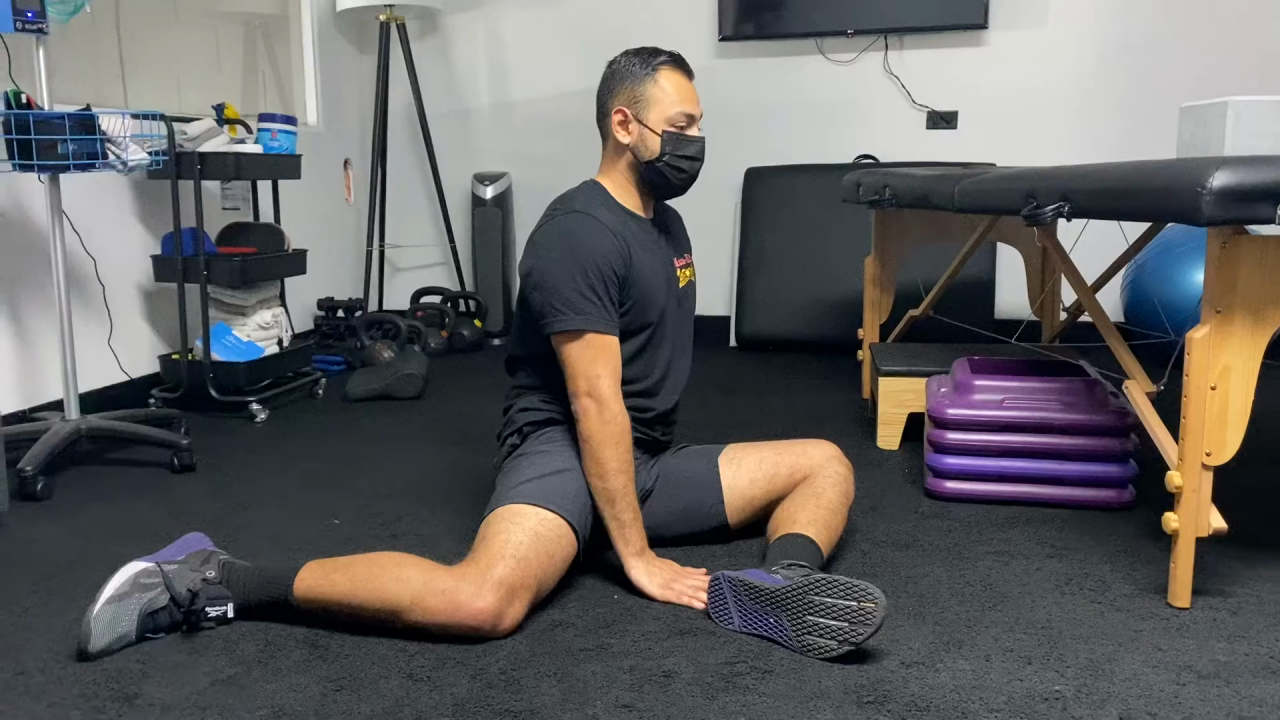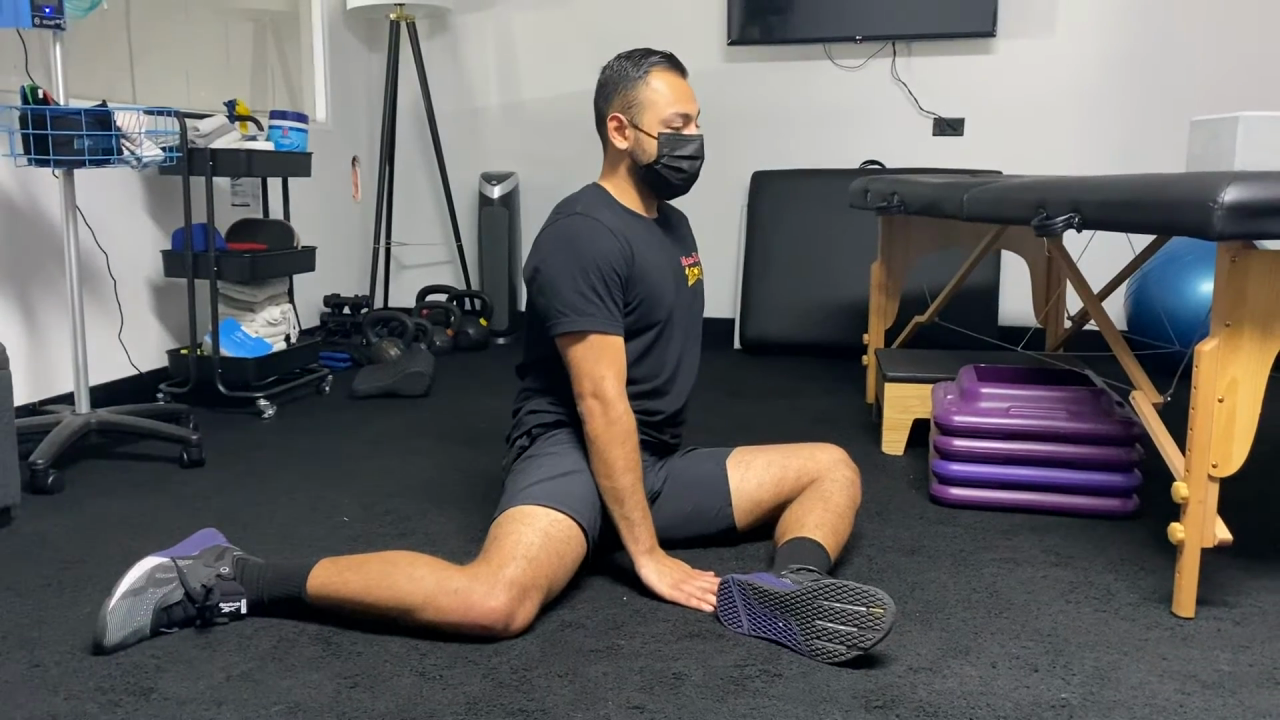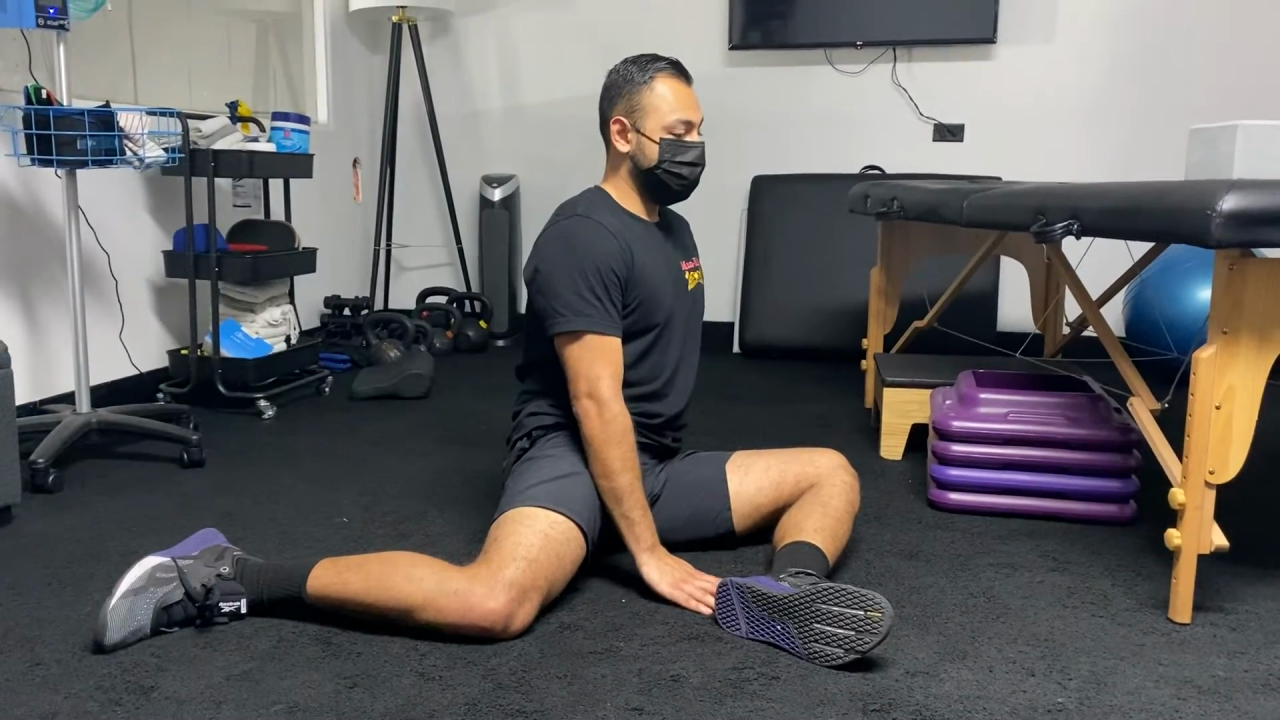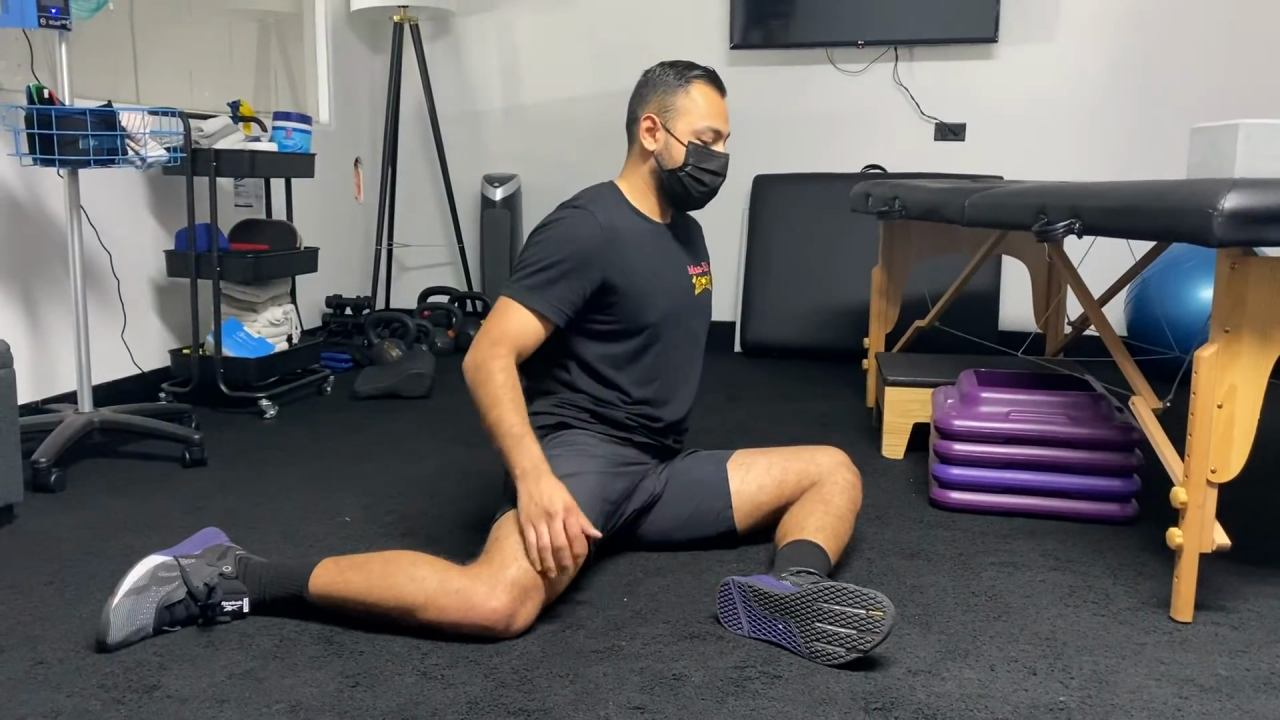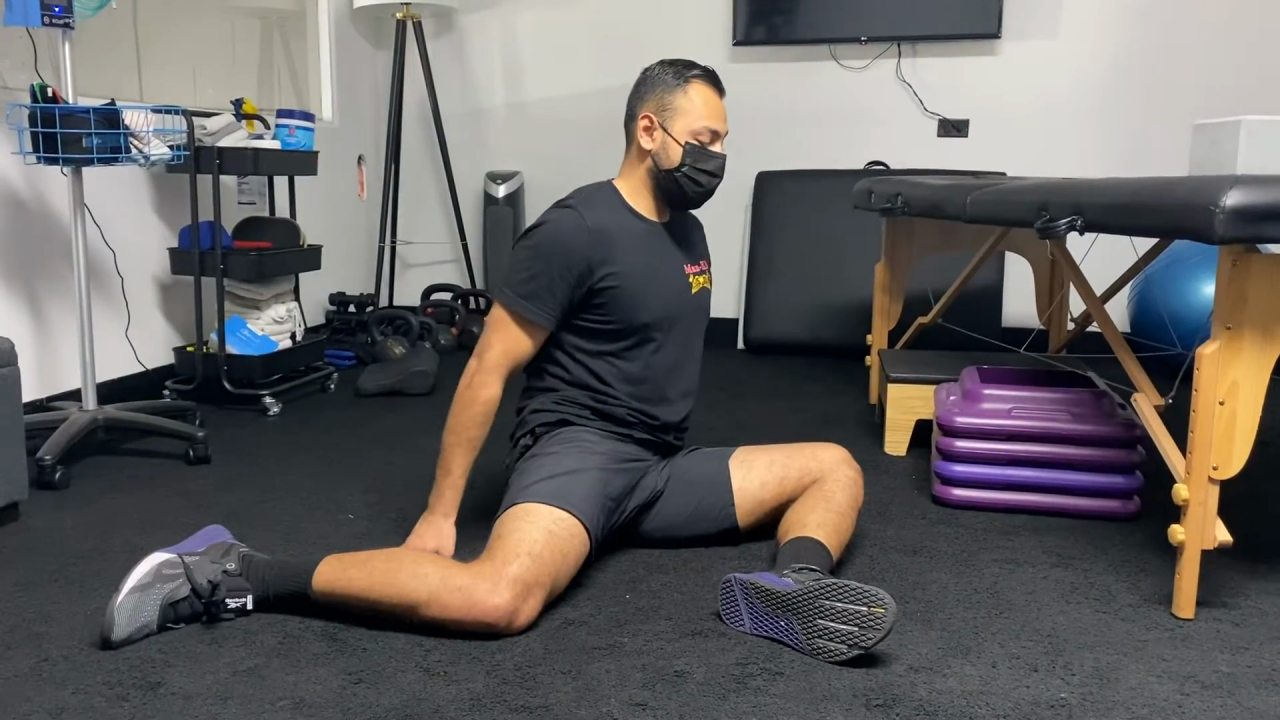
dt=1s
person 1, frame 1
left shoulder: (667, 224)
right shoulder: (581, 233)
right elbow: (594, 402)
left wrist: (662, 487)
right wrist: (638, 556)
left hip: (648, 457)
right hip: (563, 447)
left knee: (826, 465)
right knee: (484, 600)
left ankle: (776, 592)
right ankle: (212, 583)
person 1, frame 2
left shoulder: (672, 224)
right shoulder: (584, 235)
right elbow: (600, 401)
left wrist: (662, 495)
right wrist: (647, 555)
left hip: (656, 458)
right hip: (572, 451)
left knee: (832, 469)
right knee: (495, 602)
left ankle: (787, 594)
right ankle: (226, 579)
person 1, frame 3
left shoulder: (674, 229)
right shoulder: (584, 237)
right elbow: (596, 402)
left wrist: (667, 490)
right wrist: (649, 553)
left hip: (656, 463)
right hip: (571, 454)
left knee: (830, 474)
right knee: (494, 603)
left ankle: (786, 596)
right ankle: (226, 580)
person 1, frame 4
left shoulder: (686, 233)
right shoulder: (587, 229)
right elbow: (488, 357)
left wrist: (668, 454)
right wrist: (534, 475)
left hip: (659, 468)
right hip: (580, 454)
left knee: (833, 471)
right knee: (496, 602)
left ankle: (785, 595)
right ankle: (228, 579)
person 1, frame 5
left shoulder: (688, 233)
right shoulder: (578, 230)
right elbow: (487, 371)
left wrist: (669, 453)
right wrist: (440, 514)
left hip: (662, 466)
right hip: (577, 449)
left knee: (836, 467)
right knee: (498, 598)
left ankle: (789, 592)
right ankle: (233, 577)
